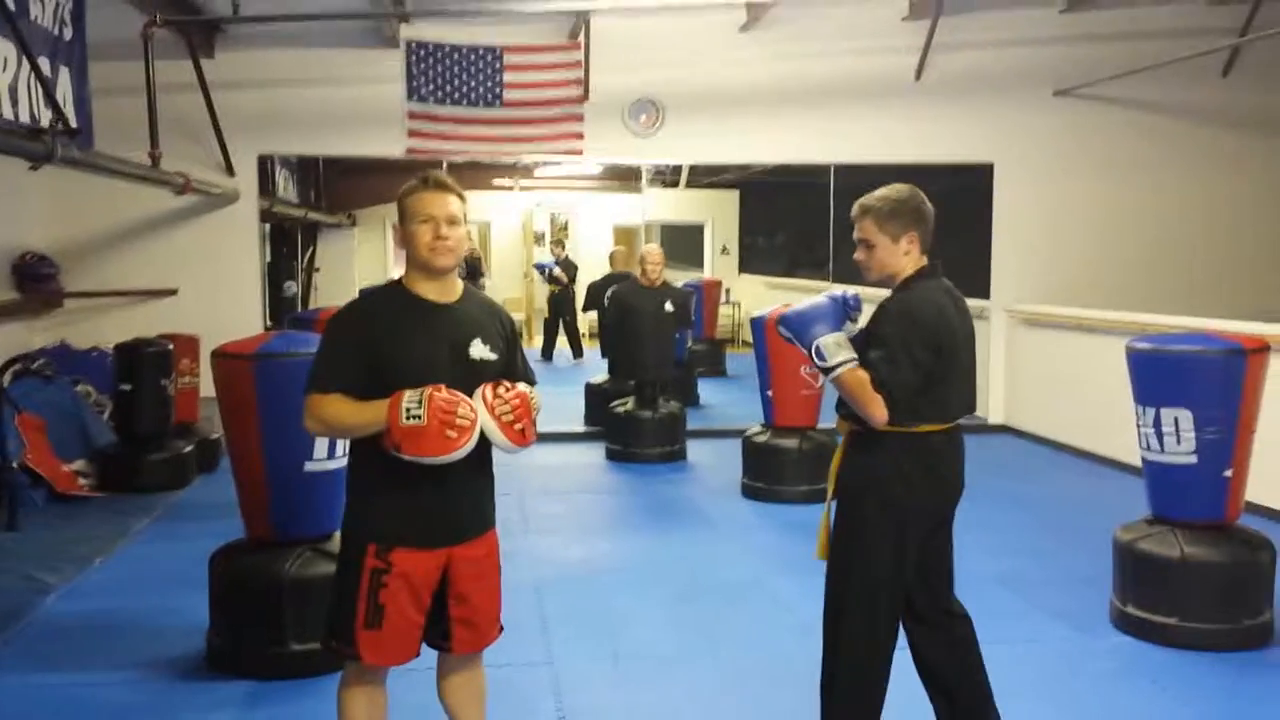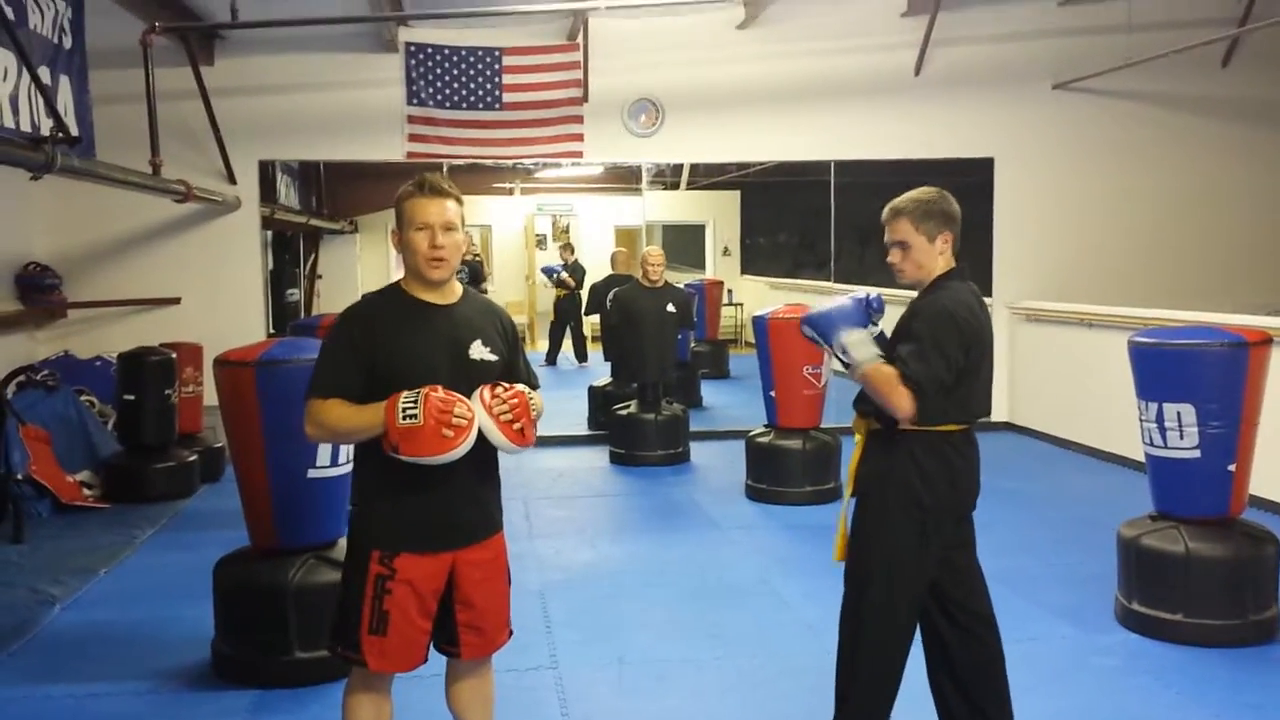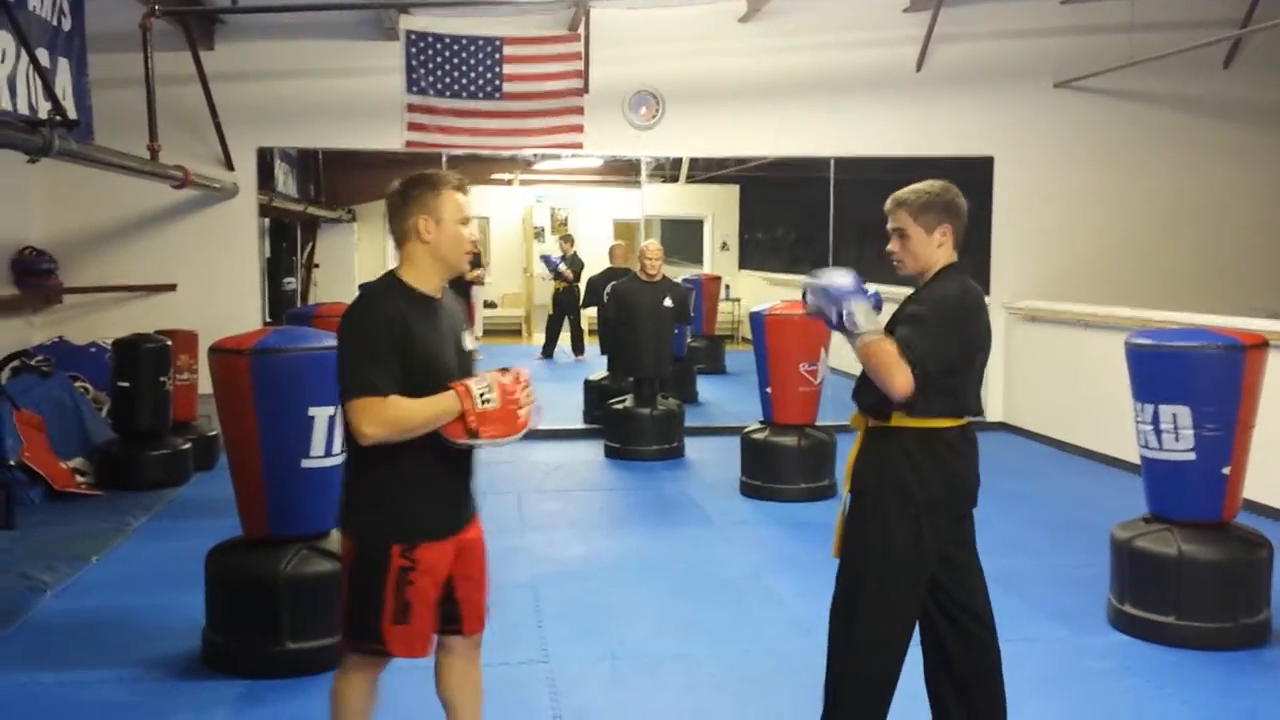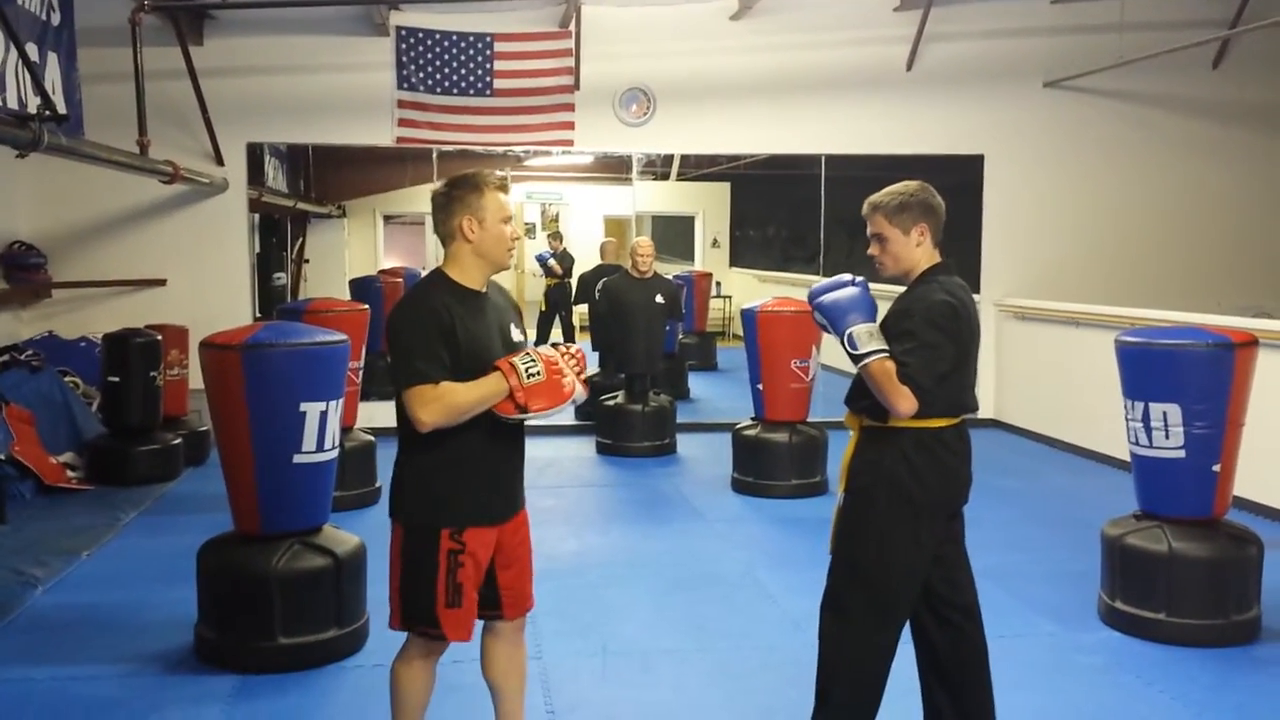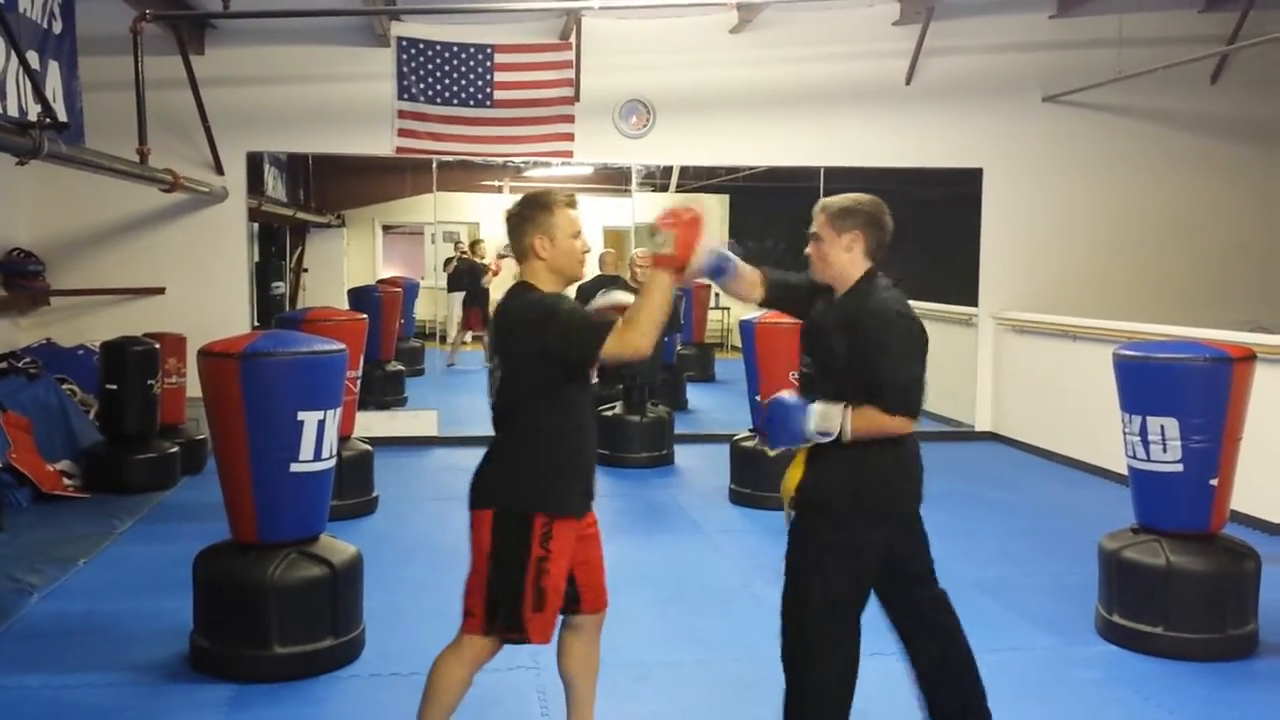
dt=1s
person 1, frame 1
left shoulder: (491, 317)
right shoulder: (365, 316)
left elbow: (524, 395)
right elbow: (318, 414)
left wrist: (521, 408)
right wrist: (394, 411)
left hip: (472, 521)
right hip: (388, 526)
left knee: (466, 648)
right knee: (369, 659)
person 1, frame 2
left shoulder: (492, 318)
right shoulder: (364, 321)
left elbow: (528, 399)
right elbow: (318, 420)
left wrist: (524, 407)
right wrist: (393, 413)
left hip: (478, 526)
right hip: (394, 533)
left knee: (475, 653)
right knee: (375, 666)
person 1, frame 3
left shoulder: (450, 306)
right shoulder: (376, 313)
right elbow: (371, 422)
left wrist: (506, 394)
right wrist: (464, 401)
left hip: (454, 511)
right hip: (394, 522)
left knee: (463, 636)
right knee: (369, 651)
person 1, frame 4
left shoulder: (500, 300)
right shoulder: (423, 308)
right elbow: (428, 410)
left wrist: (556, 375)
right wrist: (511, 378)
left hip: (503, 501)
right hip: (441, 511)
left knee: (508, 621)
right knee: (428, 637)
person 1, frame 5
left shoulder: (552, 308)
right shoulder: (530, 312)
right elbow: (634, 342)
left wrist: (611, 315)
right wrist: (669, 265)
left hip: (564, 496)
right hip: (524, 501)
left knee: (587, 615)
right knee: (483, 634)
person 2, frame 1
left shoulder: (910, 311)
right shoulder: (942, 298)
left elbow: (877, 407)
left wrist: (827, 343)
right wrist: (850, 334)
left hip: (894, 475)
right hip: (928, 467)
left knee: (860, 615)
right knee: (931, 604)
person 2, frame 2
left shoulder: (941, 311)
right shoulder: (956, 301)
left elbow: (903, 401)
left wrist: (849, 339)
right wrist: (867, 333)
left hip: (914, 473)
right hip: (938, 467)
left knee: (876, 613)
right knee: (955, 605)
person 2, frame 3
left shoulder: (946, 302)
right shoulder: (955, 296)
left elbow: (898, 381)
right elbow: (908, 365)
left wrist: (854, 316)
right wrist: (856, 316)
left hip: (911, 466)
right hip: (938, 462)
left knee: (869, 609)
right knee: (954, 601)
person 2, frame 4
left shoulder: (933, 304)
right shoulder: (946, 293)
left elbow: (902, 398)
left wrist: (857, 330)
right wrist: (856, 319)
left hip: (903, 469)
right hip: (931, 465)
left knee: (859, 608)
right knee: (944, 602)
person 2, frame 5
left shoulder: (884, 316)
right shoulder: (836, 299)
left elbow: (899, 417)
right elbow: (760, 286)
left wrist: (819, 420)
right wrist: (719, 263)
left hip: (852, 480)
right hip: (877, 474)
left knee: (816, 616)
right knee: (915, 596)
